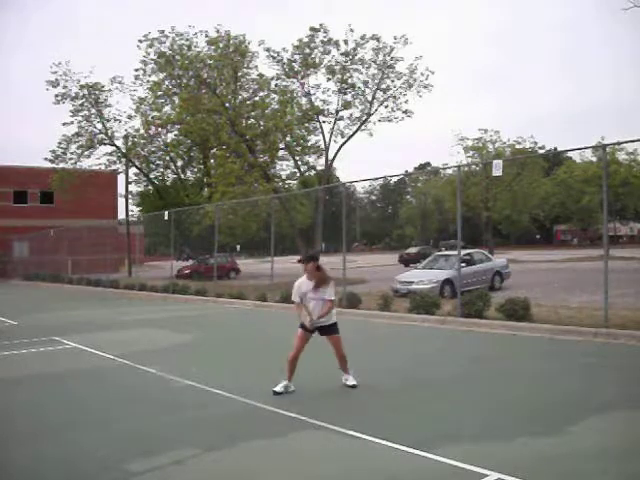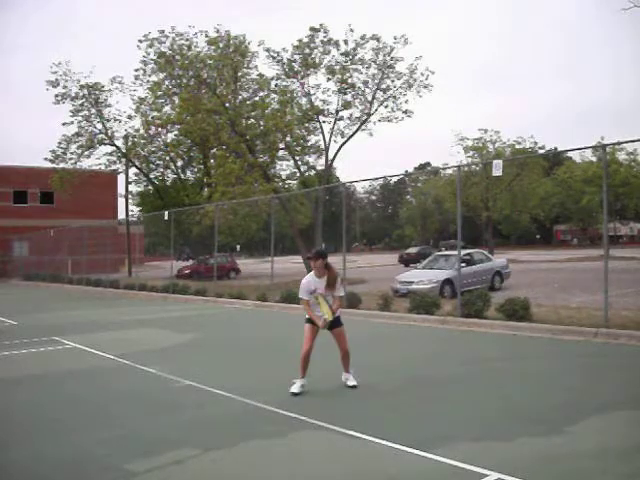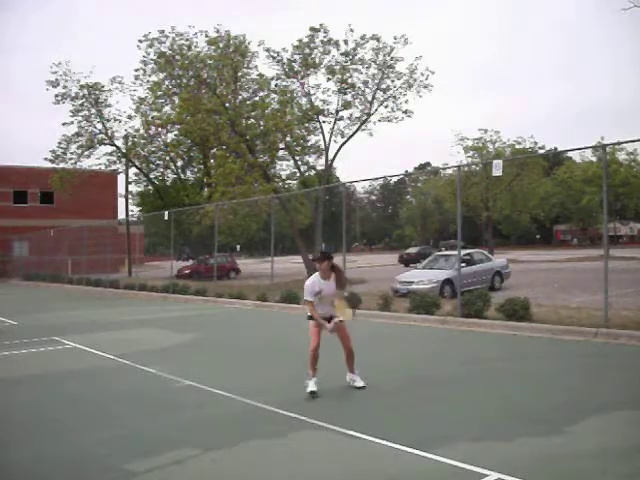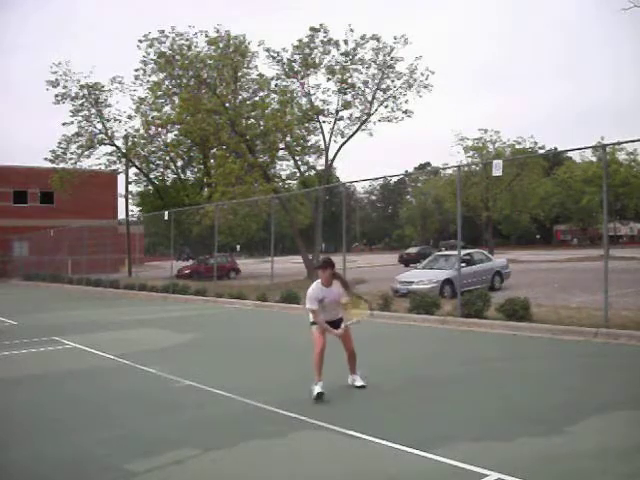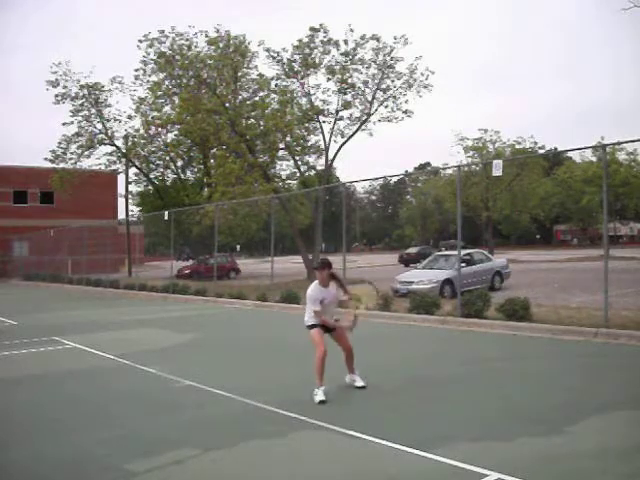
dt=0.1s
person 1, frame 1
left shoulder: (326, 282)
right shoulder: (299, 284)
left elbow: (330, 306)
right elbow: (298, 307)
left wrist: (316, 318)
right wrist: (306, 320)
left hip: (328, 322)
right hip: (306, 321)
left knee: (340, 354)
right knee: (293, 355)
left ankle: (346, 375)
right ankle: (287, 382)
person 1, frame 2
left shoulder: (334, 279)
right shoulder: (306, 281)
left elbow: (338, 302)
right elbow: (306, 305)
left wrist: (328, 317)
right wrist: (317, 321)
left hip: (333, 317)
right hip: (313, 317)
left knee: (344, 349)
right knee: (306, 350)
left ankle: (347, 375)
right ankle: (300, 381)
person 1, frame 3
left shoulder: (338, 279)
right shoulder: (310, 282)
right elbow: (311, 308)
left wrist: (336, 319)
right wrist: (325, 325)
left hip: (333, 315)
right hip: (316, 315)
left knee: (348, 347)
right knee: (314, 346)
left ankle: (352, 376)
right ankle: (312, 380)
person 1, frame 4
left shoulder: (340, 285)
right shoulder: (313, 291)
right elbow: (315, 316)
left wrist: (344, 324)
right wrist: (332, 331)
left hip: (336, 318)
right hip: (319, 321)
left knee: (350, 349)
right knee: (320, 347)
left ankle: (353, 376)
right ankle: (318, 385)
person 1, frame 5
left shoulder: (336, 284)
right shoulder: (312, 292)
left elbow: (345, 297)
right elbow: (320, 317)
right wrist: (341, 326)
left hip: (331, 319)
right hip: (315, 321)
left knee: (348, 349)
right knee: (322, 350)
left ankle: (352, 375)
right ankle: (319, 389)
